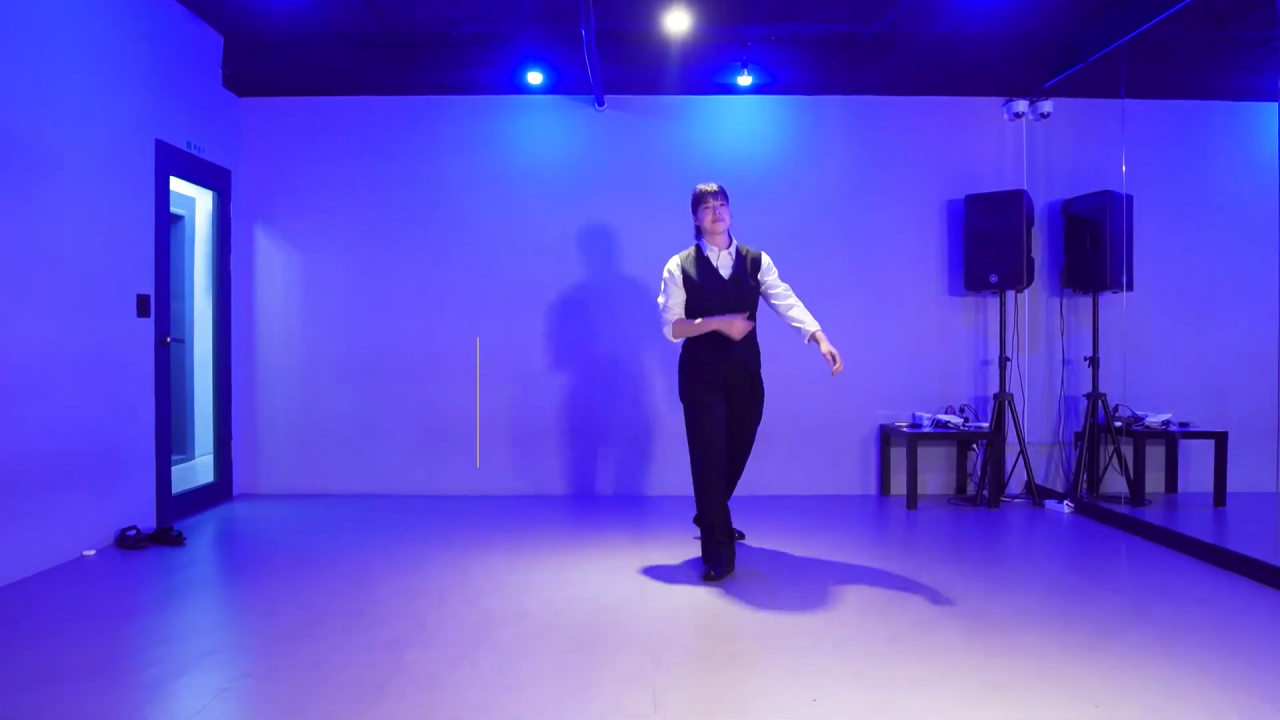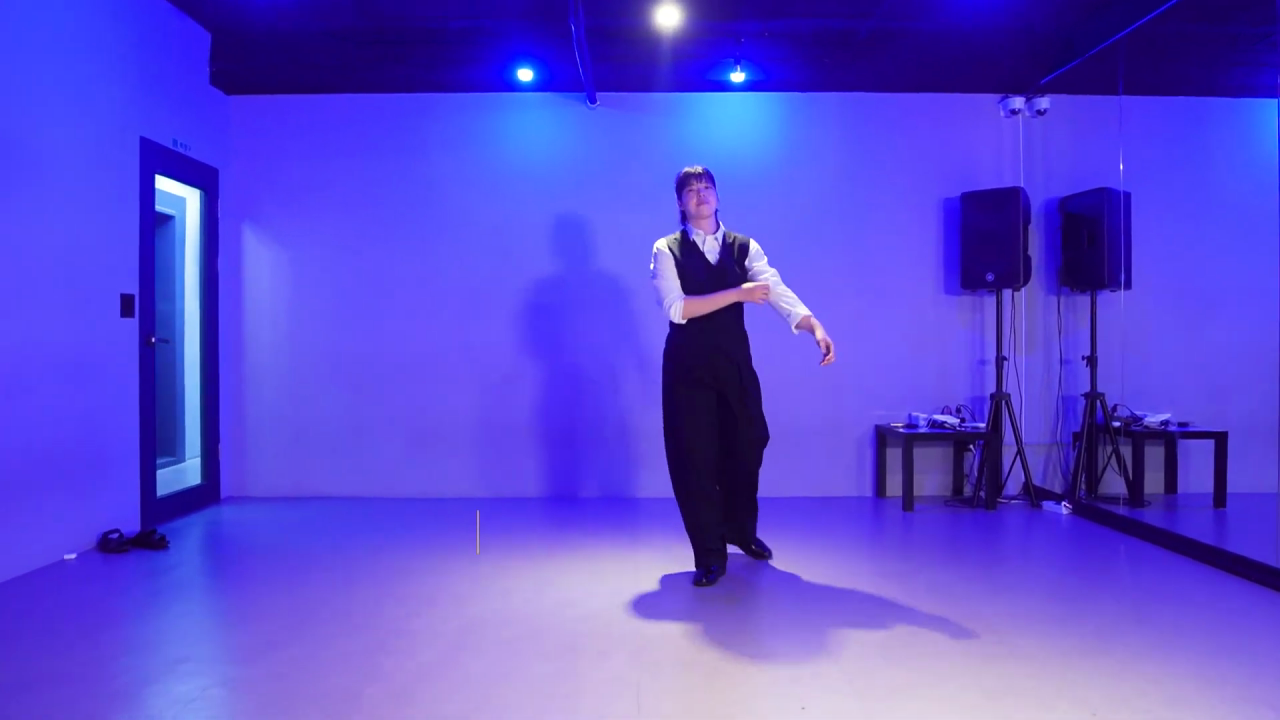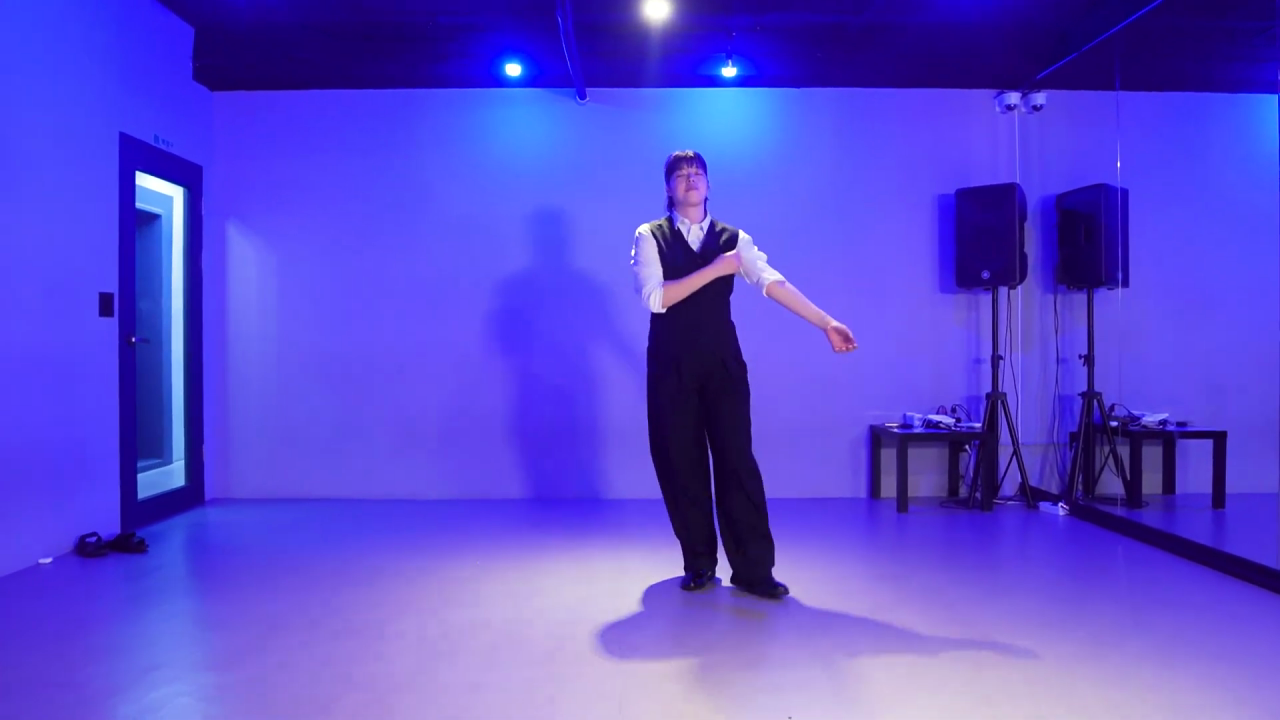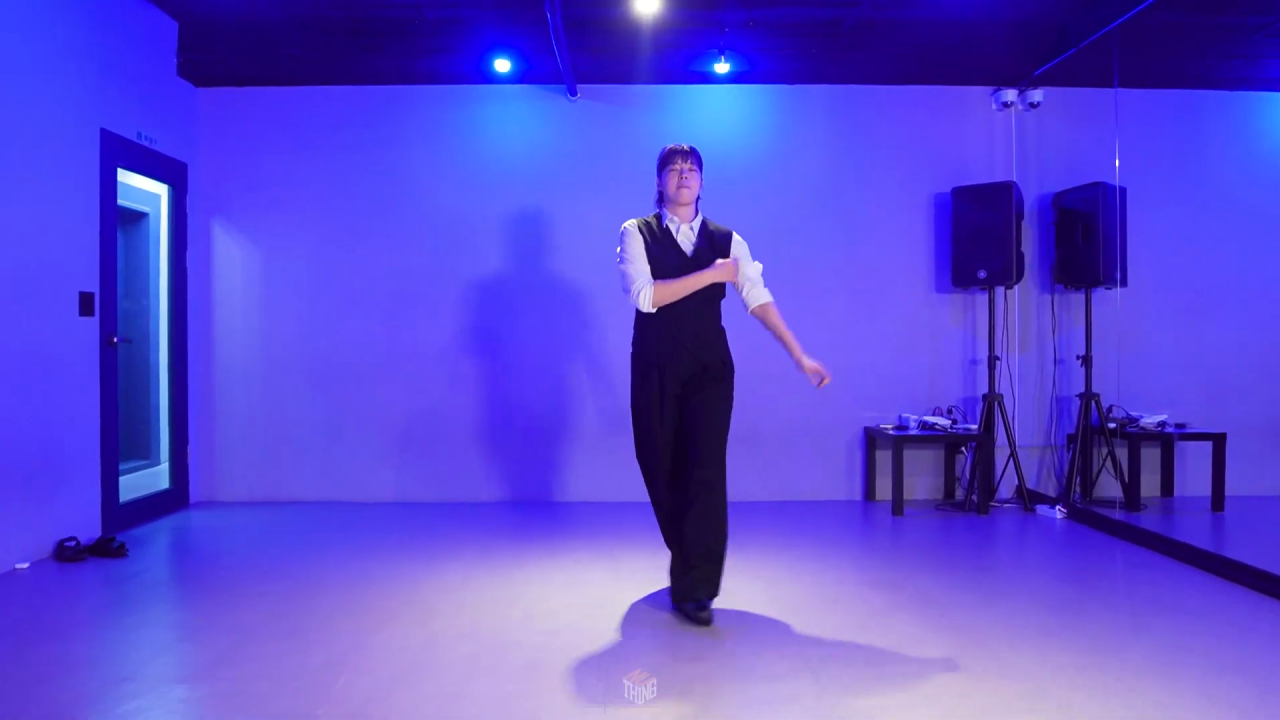
dt=0.2s
person 1, frame 1
left shoulder: (757, 260)
right shoulder: (680, 266)
left elbow: (786, 302)
right elbow: (672, 325)
left wrist: (821, 339)
right wrist: (717, 323)
left hip: (745, 371)
right hip: (701, 373)
left knee: (736, 451)
right knee: (710, 455)
left ankle: (711, 518)
right ankle: (718, 550)
person 1, frame 2
left shoulder: (744, 248)
right shoulder: (667, 250)
left elbow: (778, 293)
right elbow: (677, 308)
left wrist: (816, 330)
right wrist: (738, 293)
left hip: (735, 363)
right hip: (687, 366)
left knee: (746, 450)
right knee: (694, 458)
left ankle: (741, 530)
right ankle: (709, 557)
person 1, frame 3
left shoulder: (733, 239)
right shoulder: (649, 236)
left elbow: (773, 282)
right elbow: (654, 297)
left wrist: (825, 323)
right wrist: (714, 269)
left hip: (722, 360)
right hip: (671, 363)
left knee: (736, 460)
right knee: (680, 462)
left ankle: (752, 567)
right ankle: (698, 561)
person 1, frame 4
left shoulder: (726, 240)
right shoulder: (636, 234)
left elbow: (759, 299)
right elbow: (645, 296)
left wrist: (799, 355)
right wrist: (708, 276)
left hip: (711, 365)
right hip: (655, 365)
left knee: (705, 468)
right knee: (663, 470)
left ankle: (696, 586)
right ankle: (687, 572)
